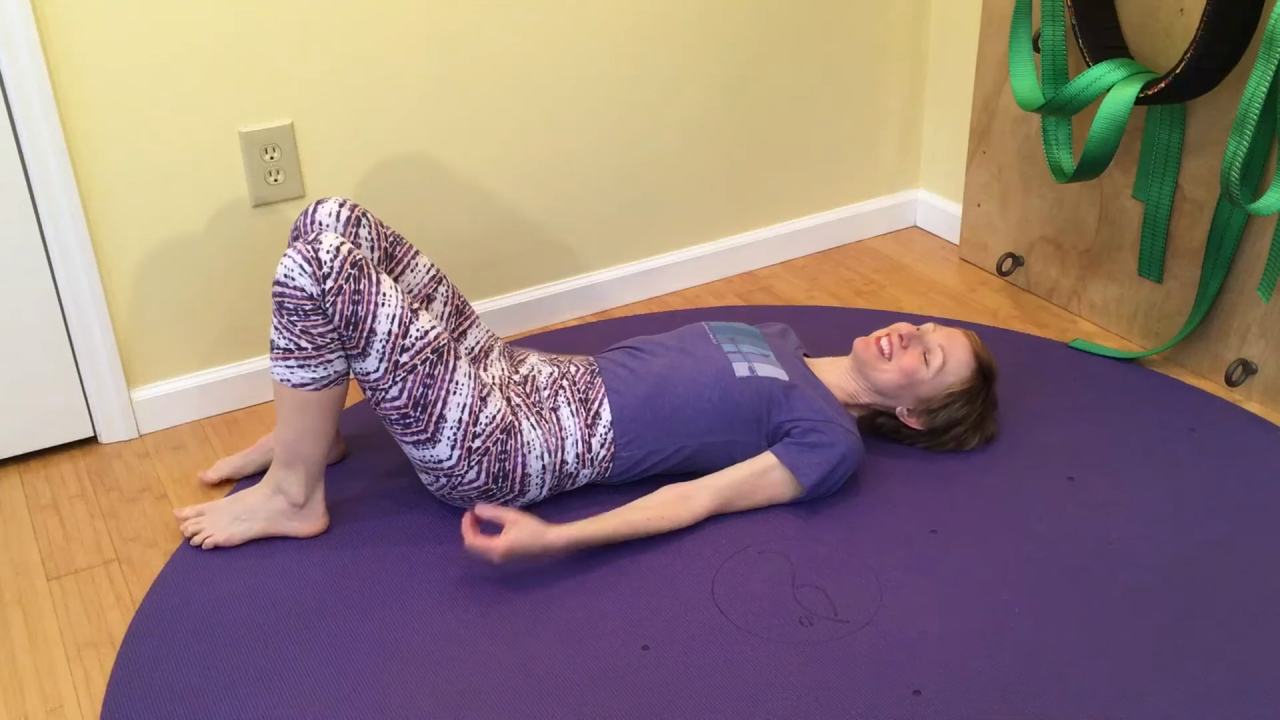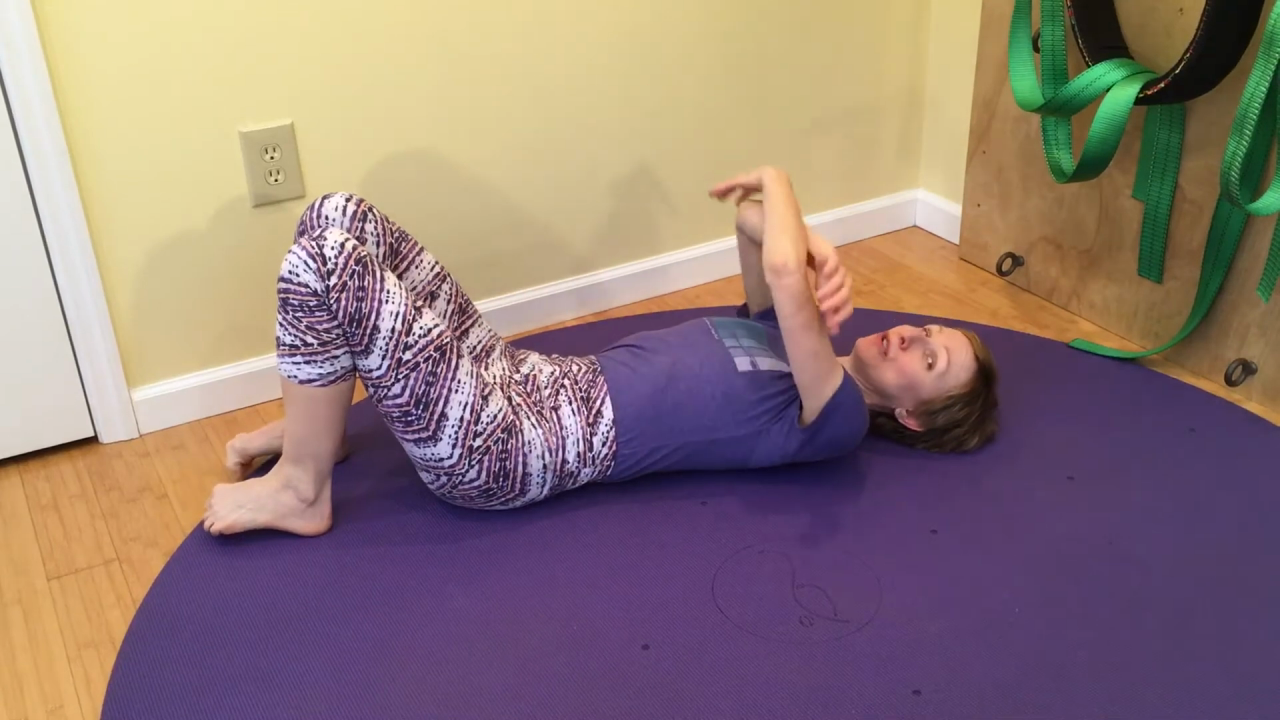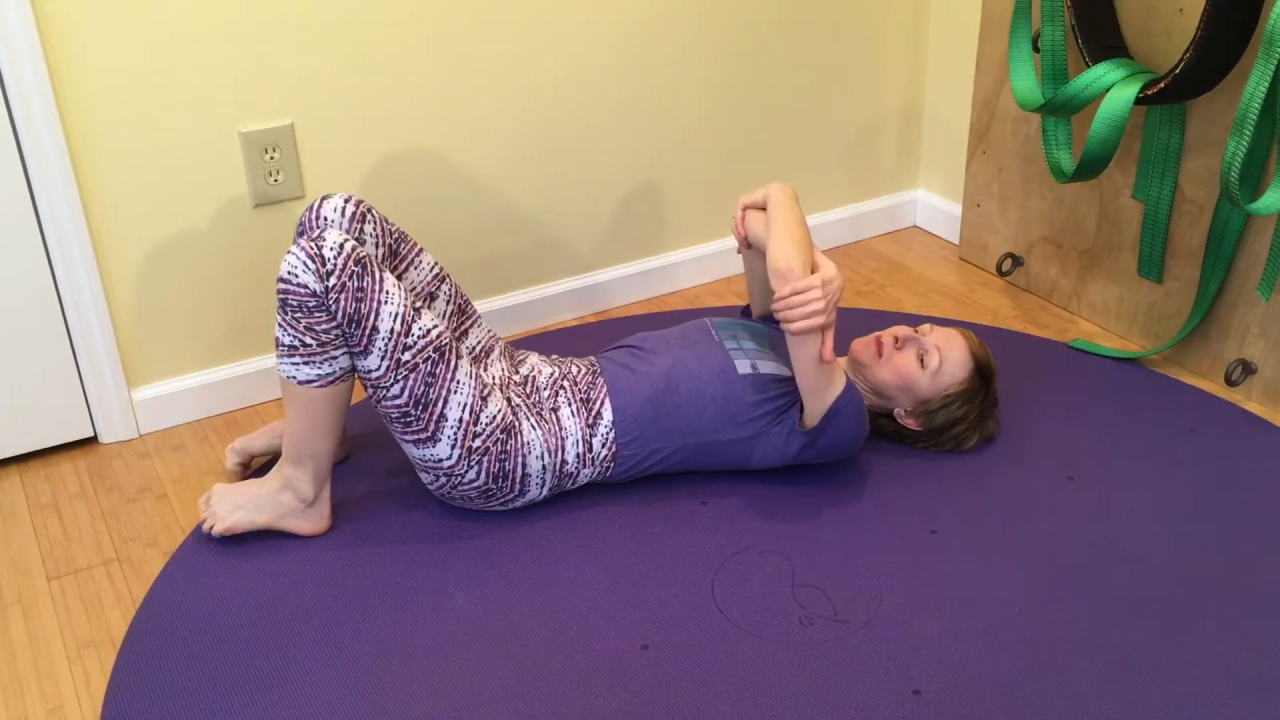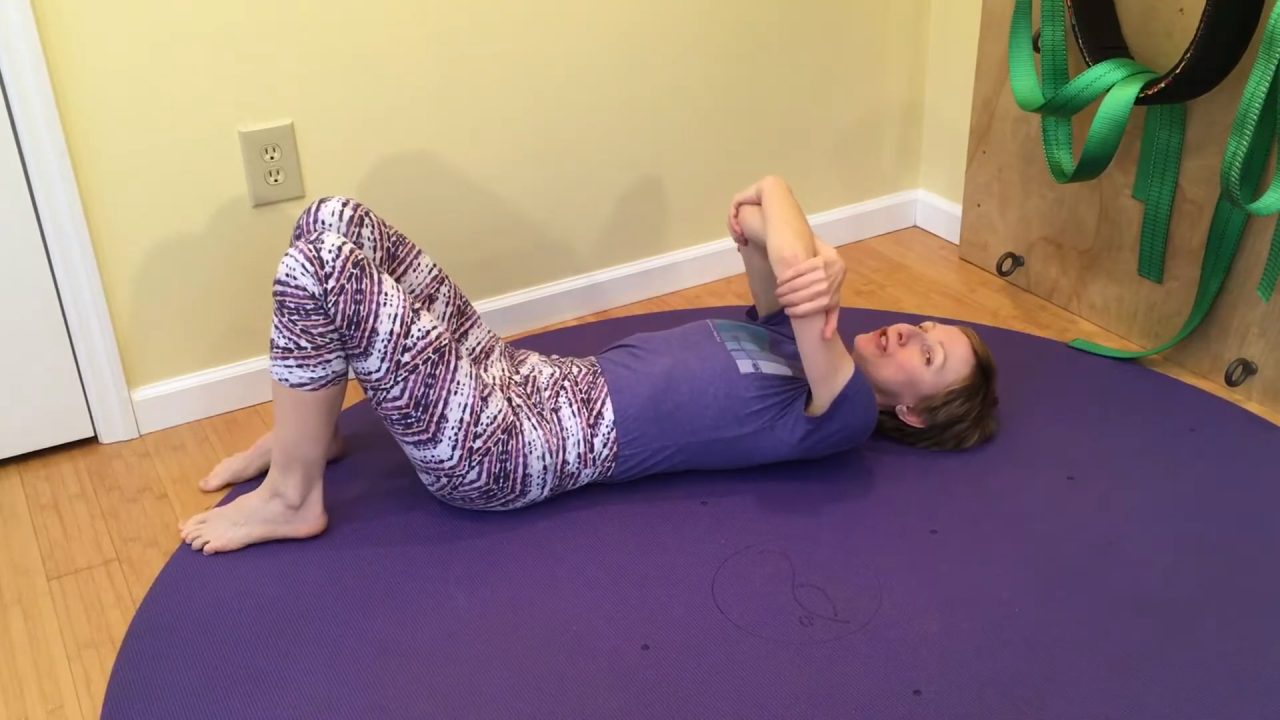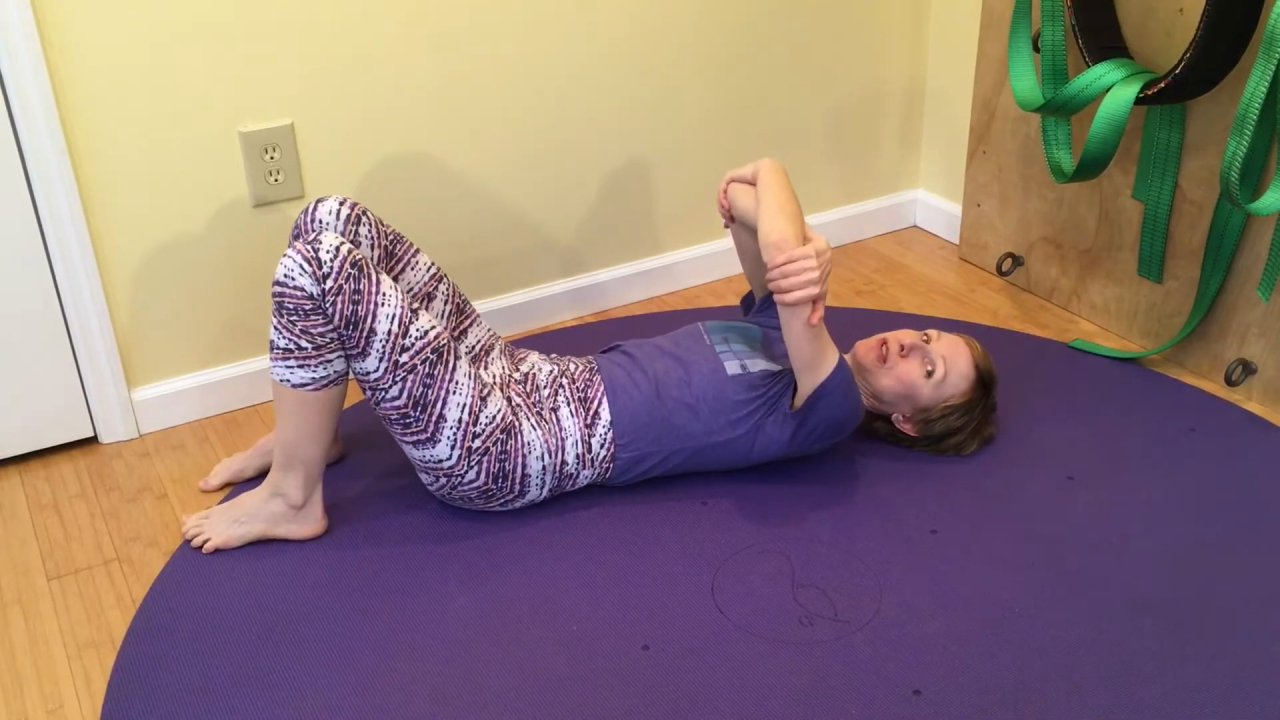
dt=1s
person 1, frame 1
left shoulder: (832, 443)
right shoulder: (784, 346)
left elbow: (695, 500)
left wrist: (549, 538)
right wrist: (512, 351)
left hip: (506, 450)
right hip: (532, 380)
left knee: (316, 264)
right knee: (332, 222)
left ankle: (291, 496)
right ankle: (306, 433)
person 1, frame 2
left shoulder: (836, 419)
right shoulder: (793, 340)
left elbow: (781, 272)
right elbow: (754, 226)
left wrist: (776, 180)
right wrist: (823, 257)
left hip: (506, 450)
right hip: (532, 383)
left knee: (324, 260)
right knee: (341, 218)
left ankle: (300, 490)
right ankle: (310, 425)
person 1, frame 3
left shoulder: (837, 423)
right shoulder: (796, 343)
left elbow: (783, 240)
right elbow: (758, 237)
left wrist: (791, 230)
right wrist: (821, 276)
left hip: (506, 450)
right hip: (530, 381)
left knee: (322, 262)
right knee: (339, 219)
left ankle: (299, 491)
right ankle: (312, 424)
person 1, frame 4
left shoulder: (844, 417)
right shoulder: (799, 344)
left elbow: (793, 254)
right elbow: (762, 243)
right wrist: (804, 254)
left hip: (506, 451)
right hip: (527, 380)
left knee: (319, 268)
right knee: (335, 221)
left ankle: (290, 498)
right ankle: (307, 432)
person 1, frame 5
left shoulder: (832, 410)
right shoulder: (793, 335)
left elbow: (795, 283)
right elbow: (763, 224)
right wrist: (773, 229)
left hip: (506, 452)
right hip: (528, 380)
left knee: (315, 268)
right knee: (332, 221)
left ankle: (291, 498)
right ankle: (306, 434)
